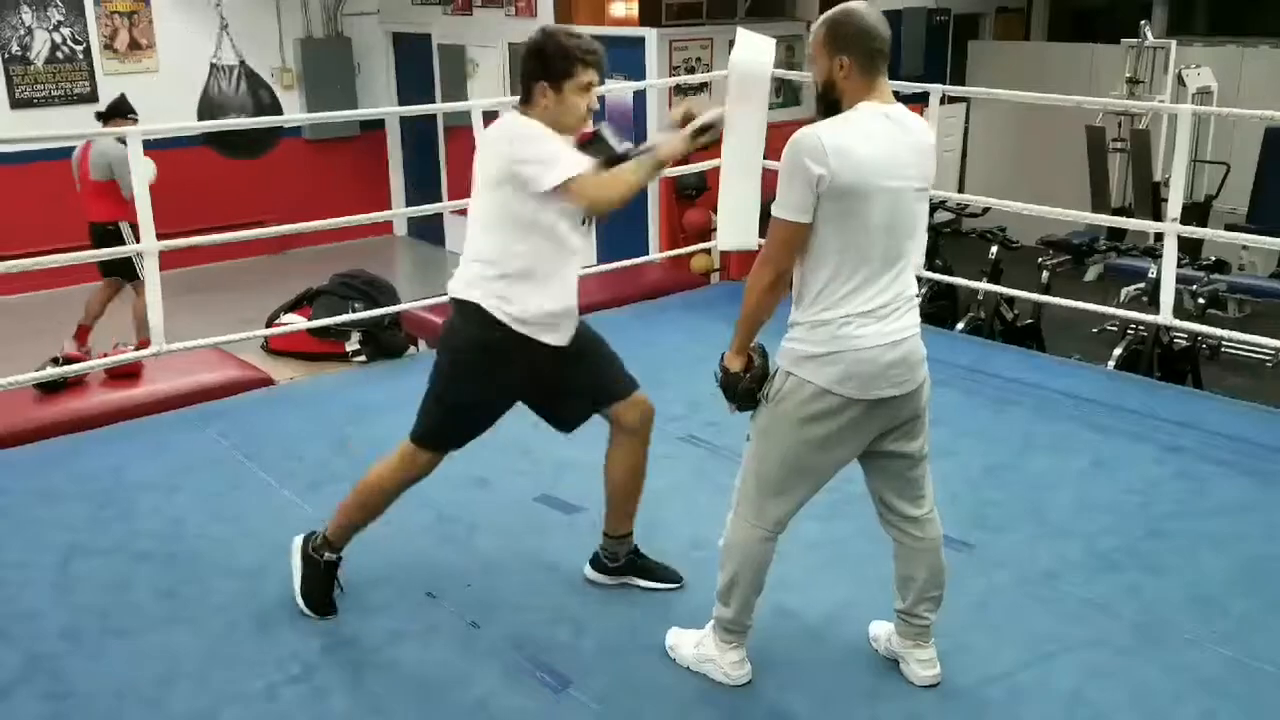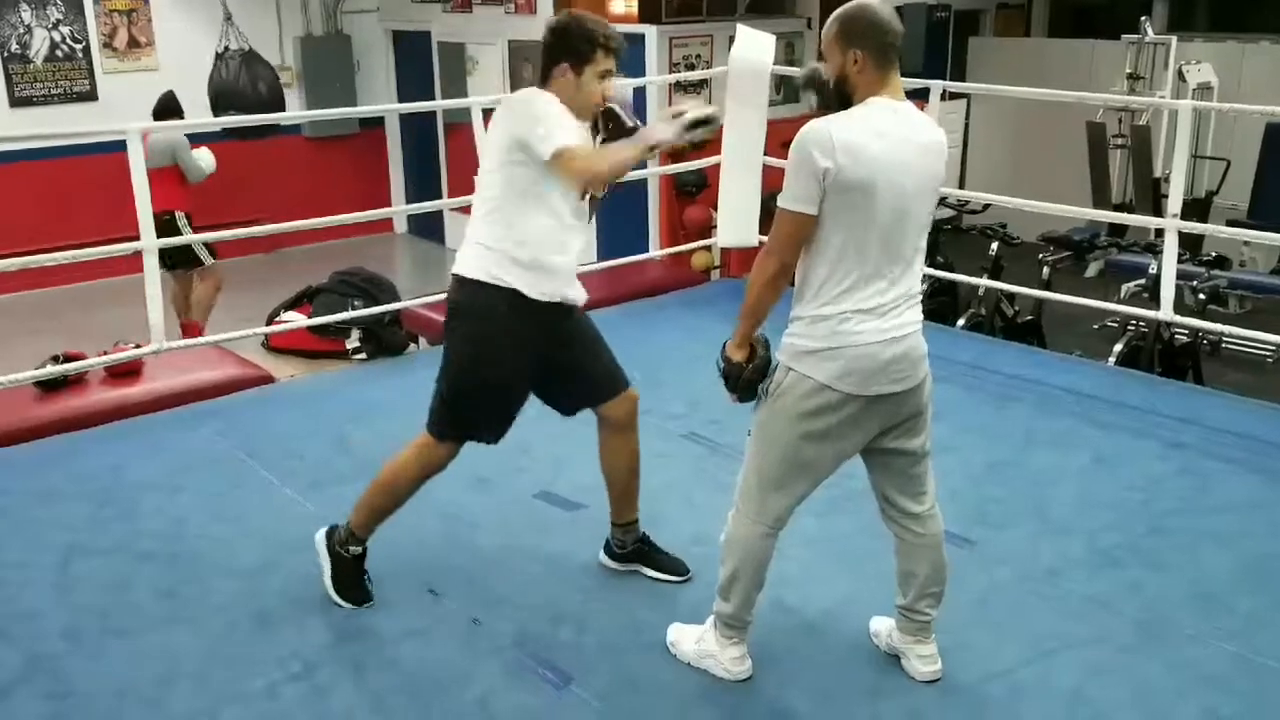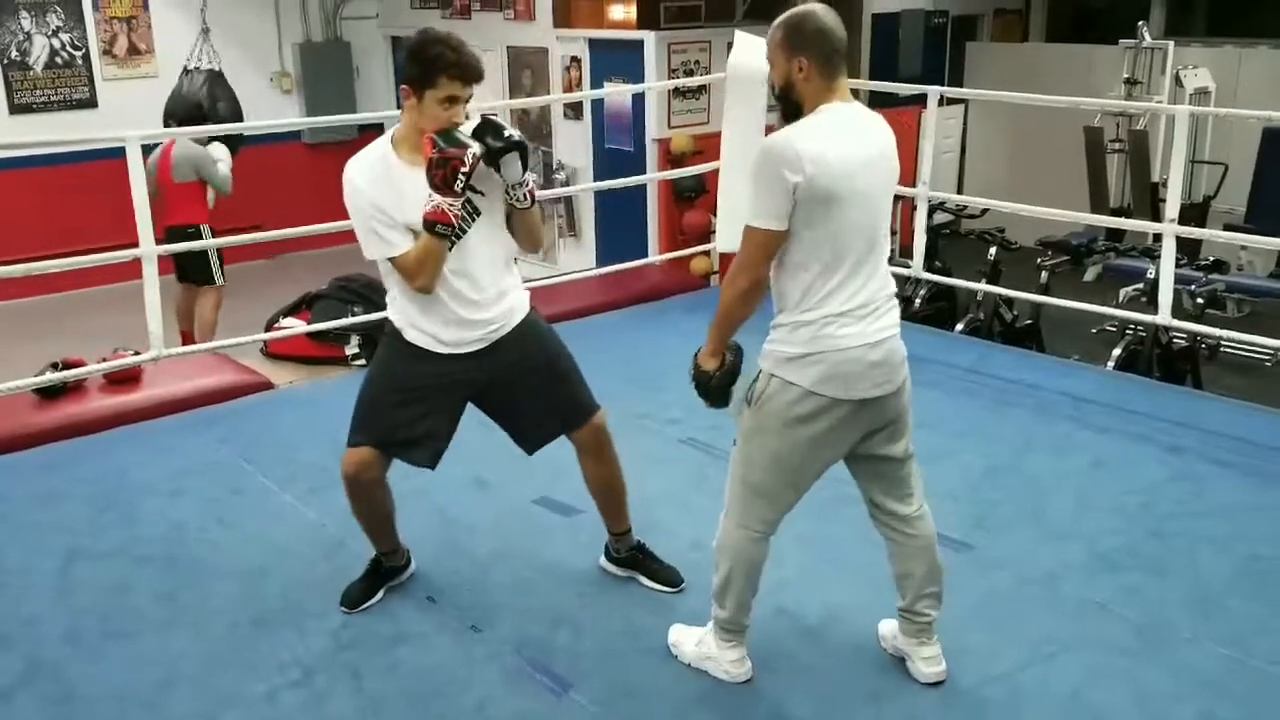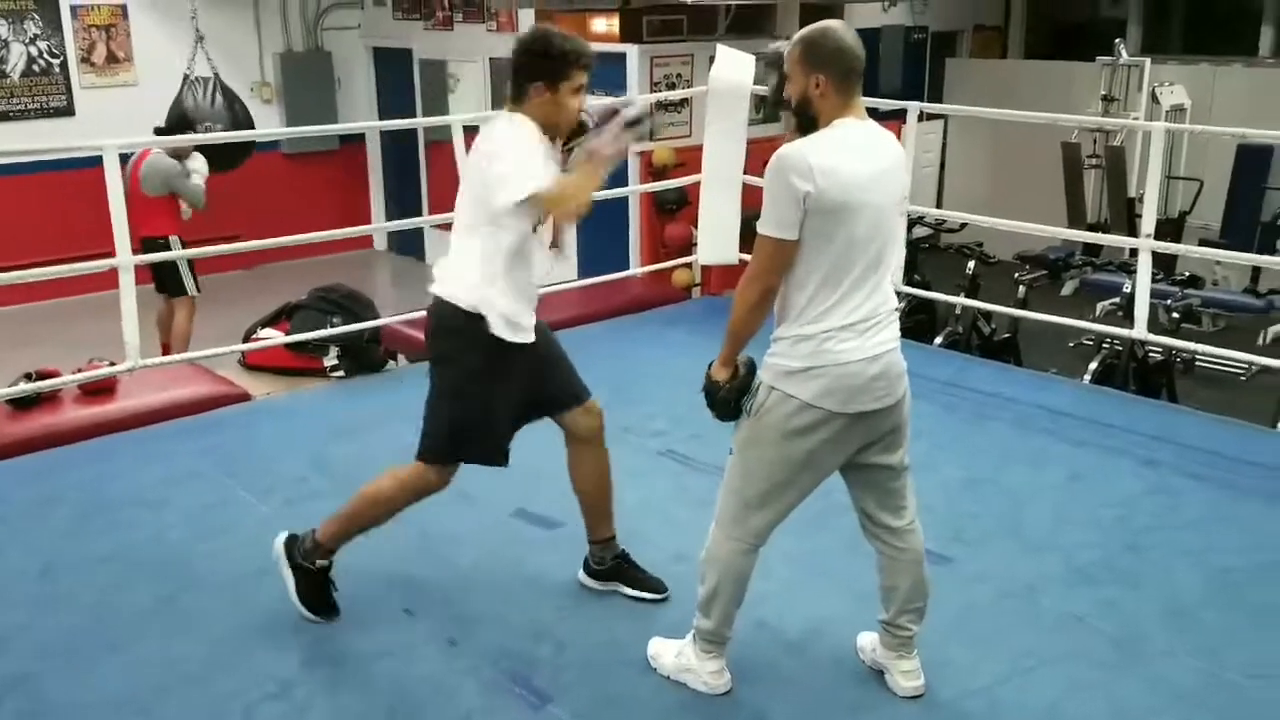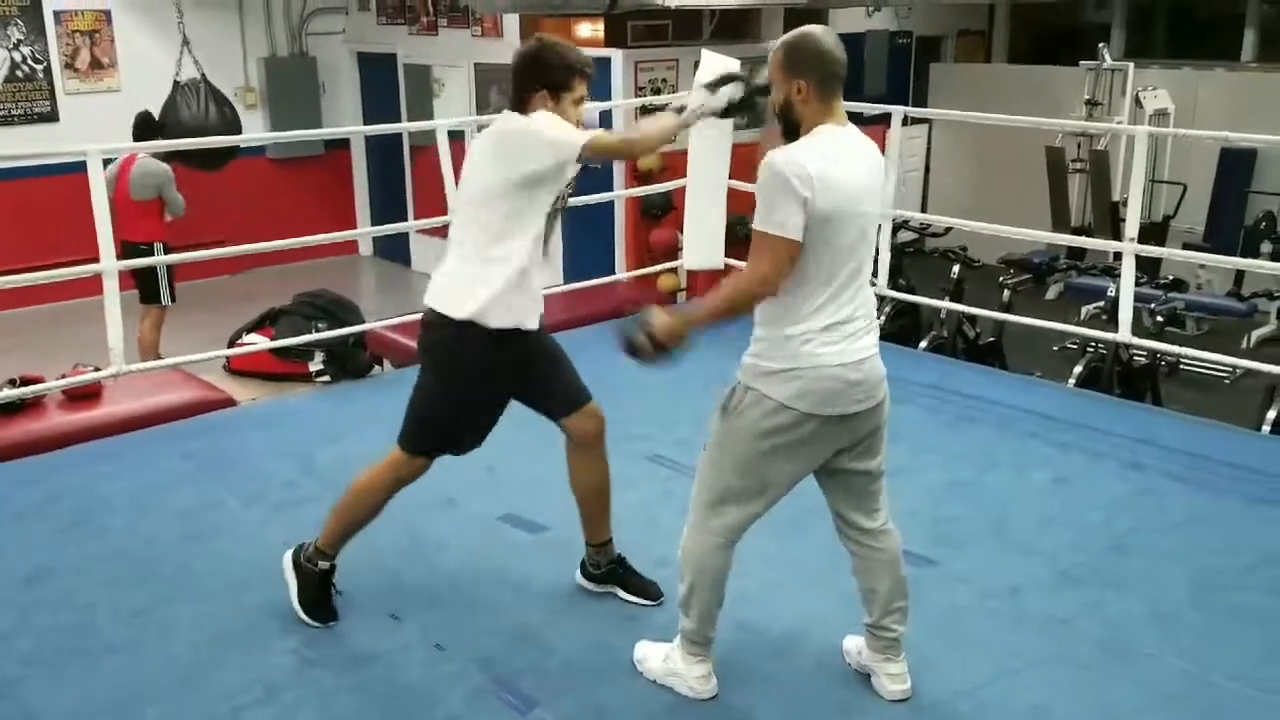
dt=0.7s
person 1, frame 1
left shoulder: (815, 144)
right shoulder: (921, 136)
left elbow: (773, 267)
left wrist: (739, 348)
left hip: (824, 369)
right hip: (903, 359)
left knee: (757, 511)
right knee: (912, 508)
left ankle: (726, 646)
right ankle: (917, 645)
person 1, frame 2
left shoulder: (823, 138)
right shoulder: (932, 138)
left elbow: (777, 259)
left wrist: (741, 339)
left hip: (826, 363)
right hip: (903, 357)
left knee: (757, 505)
right knee: (913, 505)
left ankle: (726, 643)
right ankle: (917, 639)
person 1, frame 3
left shoulder: (786, 149)
right shoulder: (878, 131)
left elbow: (750, 273)
left wrist: (713, 348)
right wrist: (790, 112)
left hip: (808, 370)
right hip: (883, 357)
left knee: (748, 515)
right knee: (902, 506)
left ankle: (725, 646)
right ankle: (921, 642)
person 1, frame 4
left shoulder: (796, 162)
right shoulder: (891, 150)
left elbow: (761, 280)
left wrist: (726, 360)
right wrist: (800, 119)
left hip: (808, 382)
right hip: (882, 374)
left knee: (738, 524)
right knee: (894, 520)
left ankle: (706, 657)
right ankle: (901, 656)
person 1, frame 5
left shoulder: (790, 166)
right shoulder: (865, 152)
left elbow: (764, 277)
left wrist: (678, 324)
left hip: (788, 384)
right hip: (862, 378)
left knee: (712, 520)
right knee: (868, 522)
left ankle: (692, 660)
right ankle: (888, 658)
person 2, frame 1
left shoulder: (549, 142)
right shoulder: (518, 136)
left elbow: (584, 210)
right elbow: (599, 196)
left wrist: (626, 161)
right wrist: (663, 153)
left hip: (549, 323)
right hip: (490, 326)
left knee: (636, 415)
right knee: (420, 456)
left ankle: (615, 552)
right ankle: (322, 551)
person 2, frame 2
left shoulder: (561, 126)
right shoulder: (533, 111)
right elbow: (592, 172)
left wrist: (610, 148)
right wrist: (659, 135)
left hip: (548, 300)
right hip: (492, 303)
left knee: (621, 407)
right knee: (441, 447)
left ankle: (626, 542)
right ankle: (346, 540)
person 2, frame 3
left shoulder: (481, 144)
right shoulder: (365, 174)
left elbow: (532, 242)
right elbow: (419, 278)
left wrist: (516, 175)
right wrist: (445, 200)
left hip: (508, 327)
right hip: (423, 345)
left knee: (592, 430)
right knee: (359, 466)
left ankle: (623, 548)
right ankle: (391, 560)
person 2, frame 4
left shoulder: (530, 139)
right shoulder: (510, 137)
left elbow: (552, 214)
right elbow: (562, 206)
left wrist: (603, 147)
right wrist: (605, 149)
left hip: (509, 319)
right hip: (473, 323)
left knee: (586, 423)
right knee: (436, 471)
left ankle: (605, 557)
right ankle: (312, 551)
person 2, frame 5
left shoulder: (534, 145)
right shoulder: (521, 136)
right elbow: (628, 145)
left wrist: (552, 206)
right wrist: (698, 106)
left hip: (514, 322)
right hip: (467, 330)
left knee: (587, 427)
right knee: (412, 459)
left ankle: (600, 560)
right ankle: (313, 559)
person 3, frame 1
left shoulder: (82, 149)
right shoulder: (115, 150)
right elbow: (130, 193)
left hip: (98, 226)
right hip: (117, 227)
left knee: (111, 284)
right knee: (144, 289)
left ankle: (78, 340)
right ankle: (144, 348)
person 3, frame 2
left shoulder: (140, 144)
right shoulder: (173, 139)
right elbow: (195, 176)
right wrist: (205, 163)
left hip: (154, 220)
right hip: (174, 218)
left knee: (181, 279)
right knee: (211, 277)
left ankle: (188, 335)
right ankle: (196, 334)
person 3, frame 3
left shoulder: (157, 155)
right shoulder: (195, 151)
left elbow: (154, 194)
right elbow: (225, 188)
right wrist: (223, 165)
left hip: (172, 230)
right hip: (194, 228)
left knee: (188, 287)
right knee: (211, 294)
left ankle: (188, 343)
person 3, frame 4
left shoulder: (139, 159)
right shoulder: (168, 167)
right elbow: (198, 201)
right wrist: (197, 175)
left hip: (149, 240)
right hip: (167, 241)
left knee: (169, 300)
right knee: (185, 306)
left ankle: (167, 355)
person 3, frame 5
left shoulder: (115, 168)
right shoulder: (158, 170)
right elbow: (178, 211)
right wrist: (170, 191)
left hip: (129, 245)
right hip: (151, 247)
left knee: (151, 307)
right knee: (155, 313)
left ankle: (152, 360)
